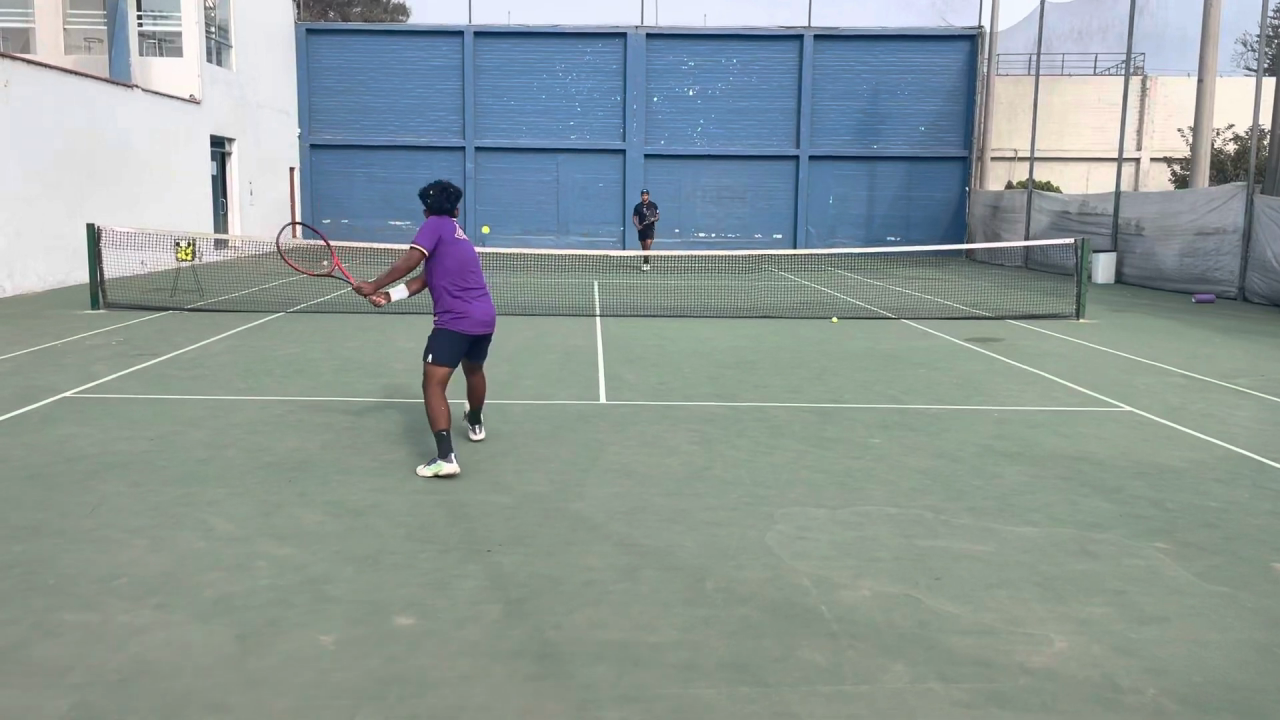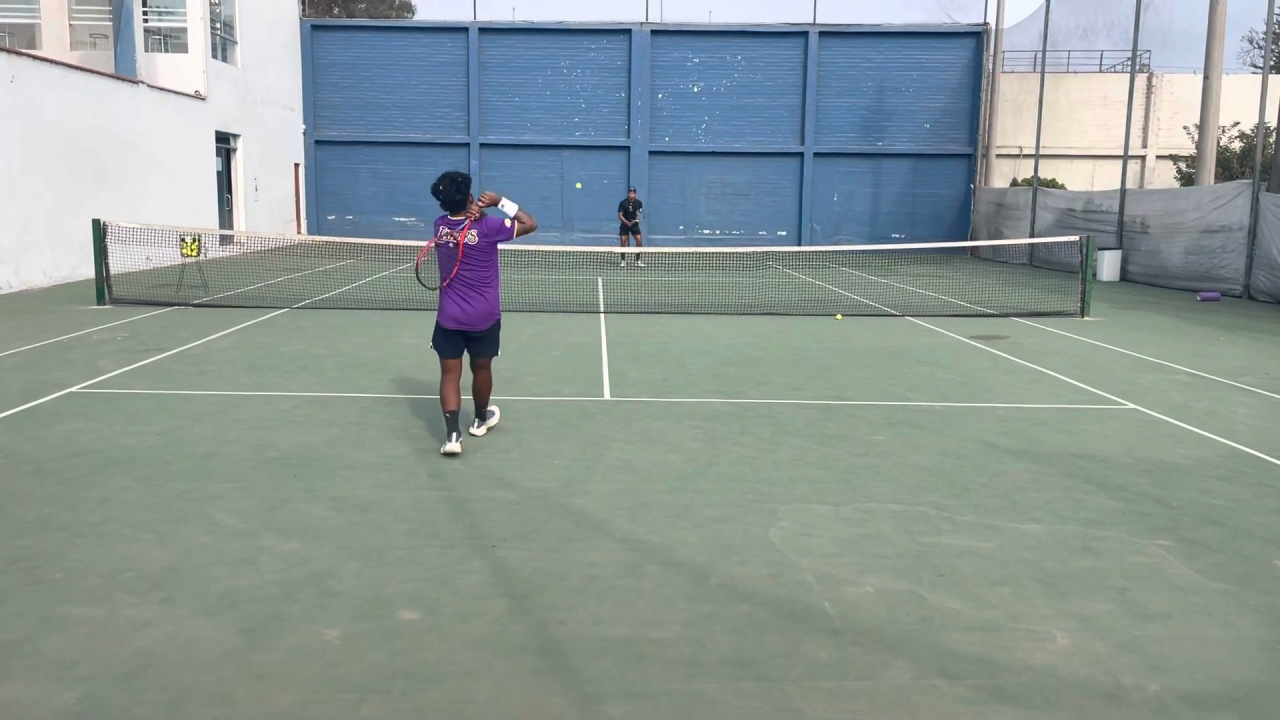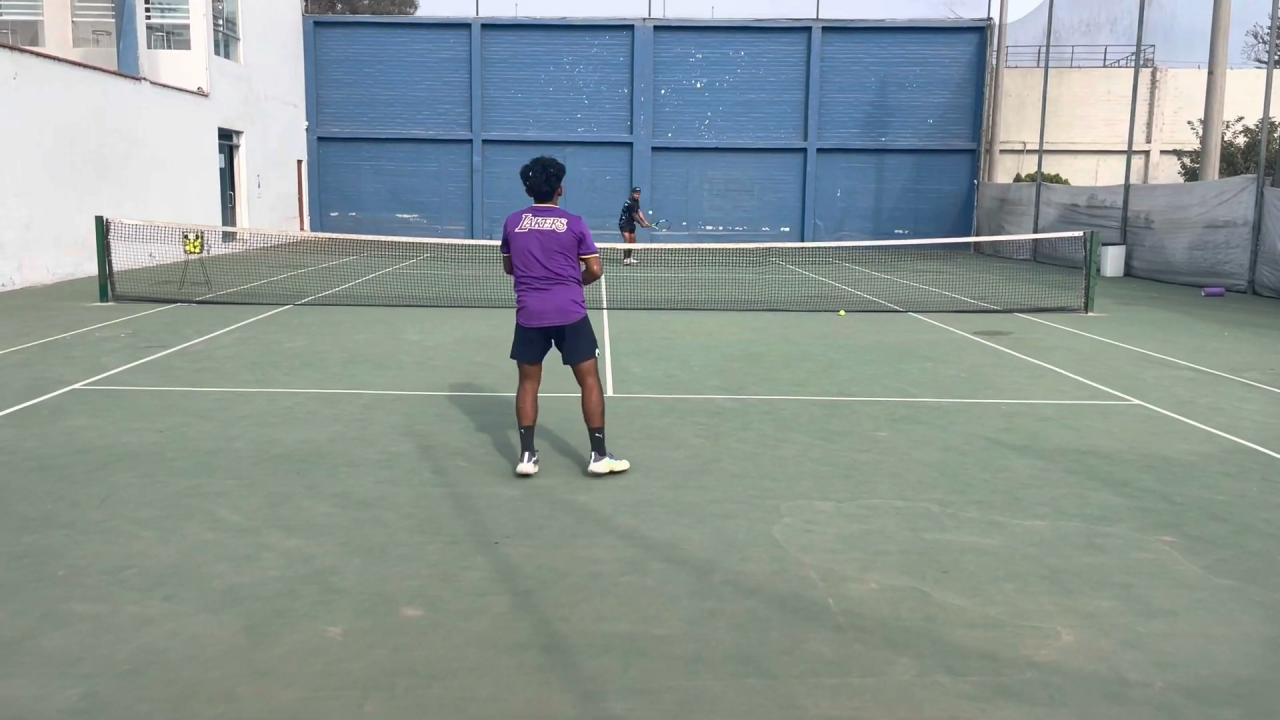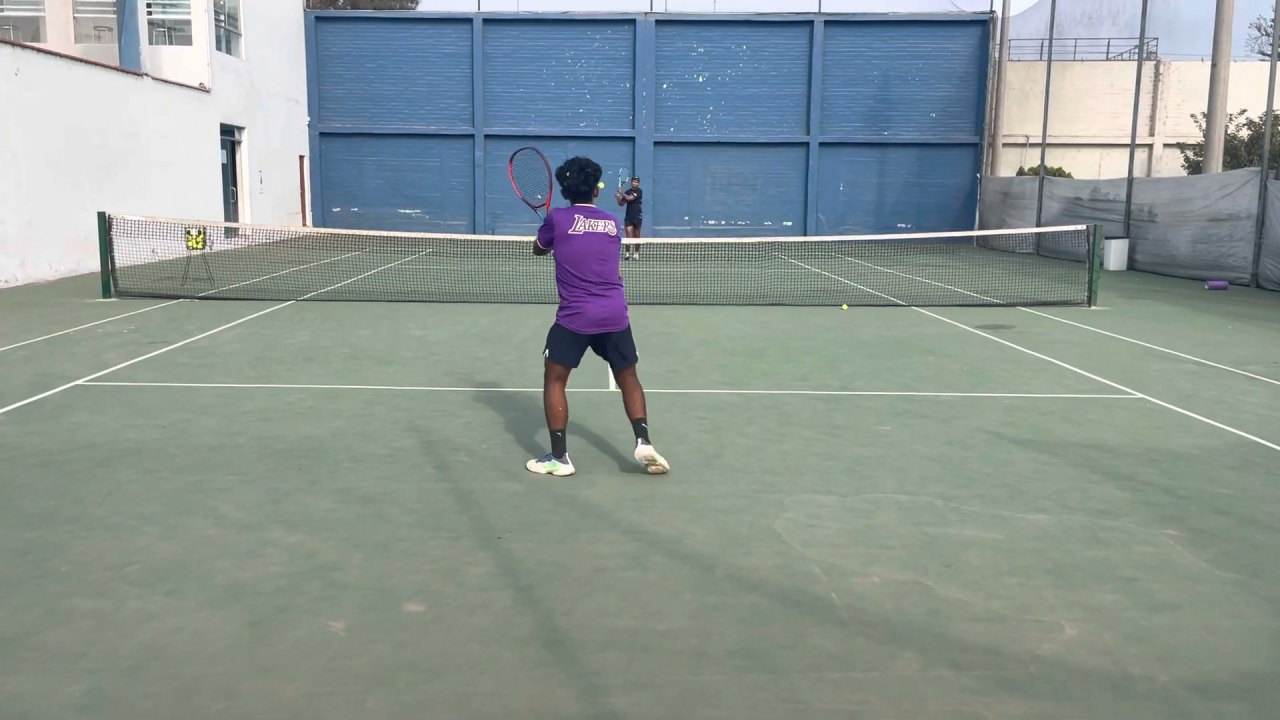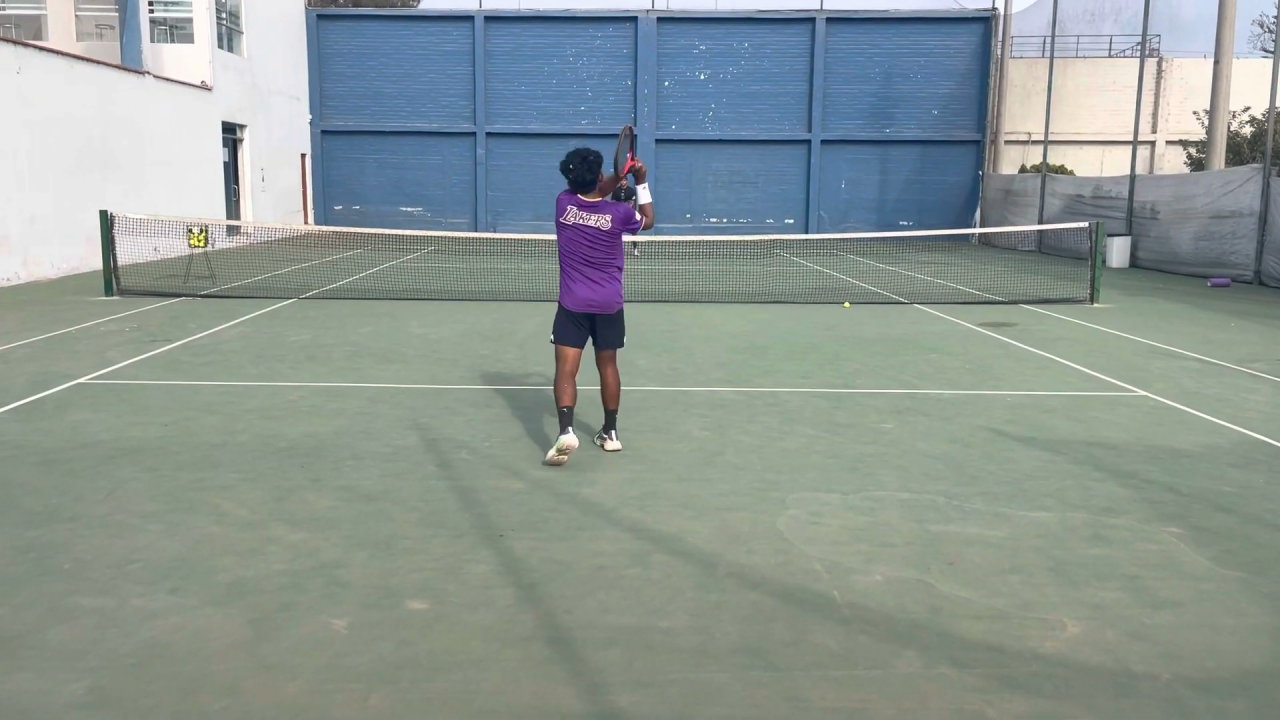
dt=1s
person 1, frame 1
left shoulder: (436, 225)
right shoulder: (457, 235)
left elbow: (411, 261)
right elbow: (425, 279)
left wrist: (373, 286)
right wrist: (389, 296)
left hip: (455, 321)
right hip: (485, 318)
left knee: (433, 386)
right knee: (474, 370)
left ankle: (445, 457)
right ankle: (475, 425)
person 1, frame 2
left shoulder: (439, 226)
right shoulder: (488, 226)
right elbow: (530, 224)
left wrist: (477, 211)
right wrist: (499, 201)
left hip: (449, 316)
right hip: (485, 315)
left knee: (450, 374)
right knee: (482, 368)
left ankle: (453, 435)
right ankle: (480, 419)
person 1, frame 3
left shoulder: (512, 222)
right shoulder: (574, 223)
left elbow: (509, 267)
right elbow: (595, 271)
left hip: (529, 314)
right hip: (570, 312)
left knee: (528, 382)
right knee: (590, 381)
left ankle: (527, 455)
right ankle: (599, 455)
person 1, frame 4
left shoulder: (557, 218)
right shoulder: (612, 223)
left elbow: (539, 249)
left hip: (574, 318)
right hip: (615, 316)
left knee: (554, 381)
right knee: (628, 380)
left ankle: (559, 457)
right ankle: (644, 443)
person 1, frame 5
left shoulder: (563, 202)
right shoulder: (619, 213)
right elbow: (647, 220)
left wrist: (622, 174)
right wrist: (641, 182)
left hip: (573, 302)
right hip: (609, 302)
left knee: (565, 370)
right knee: (607, 365)
left ankle: (566, 431)
right ankle: (610, 432)
